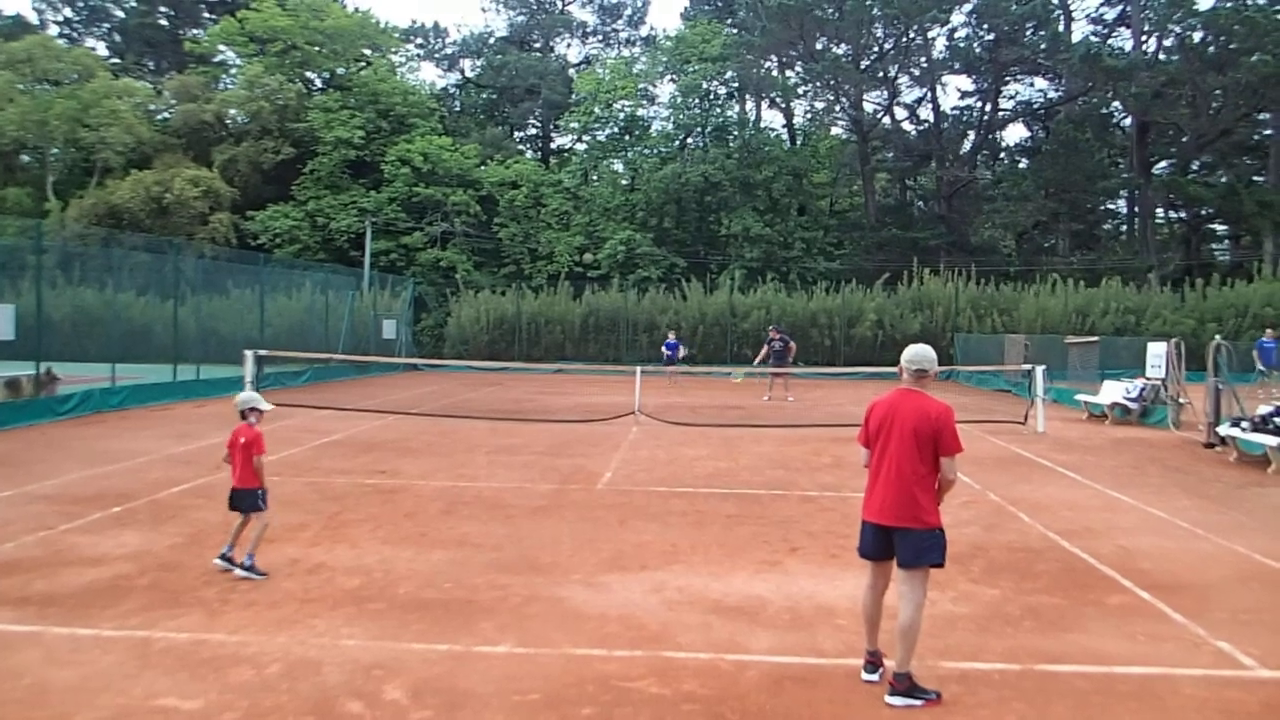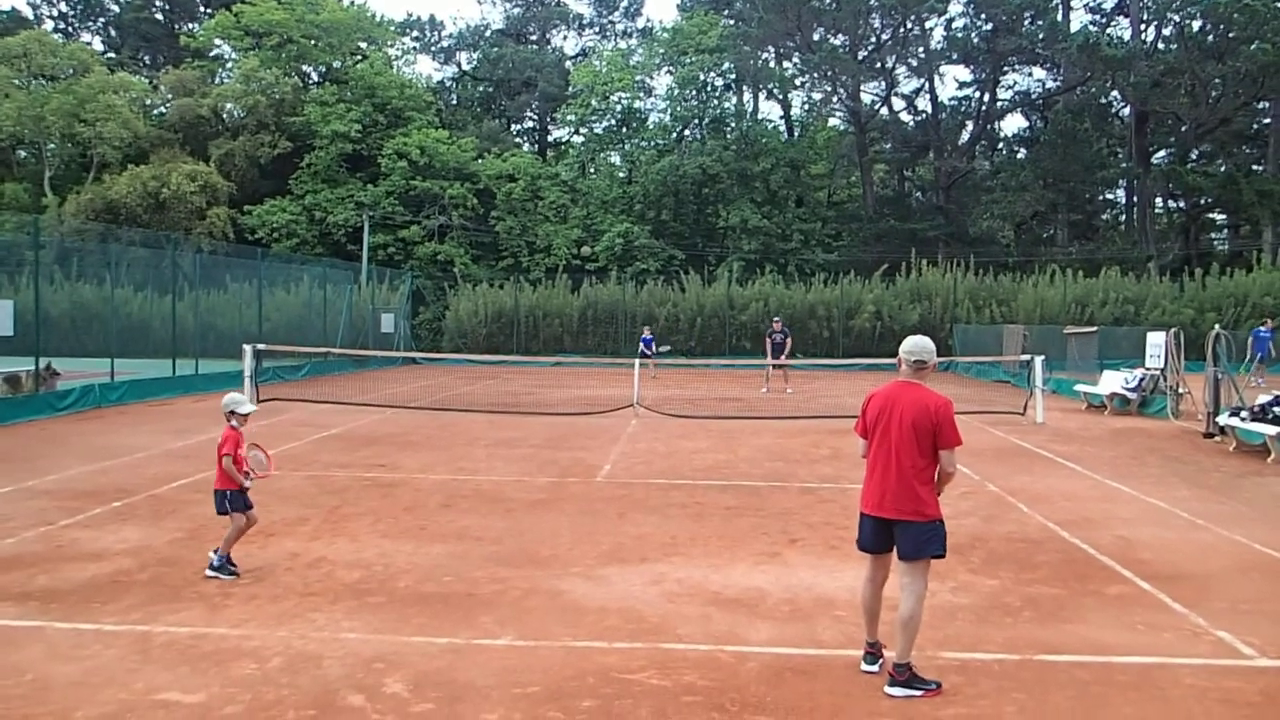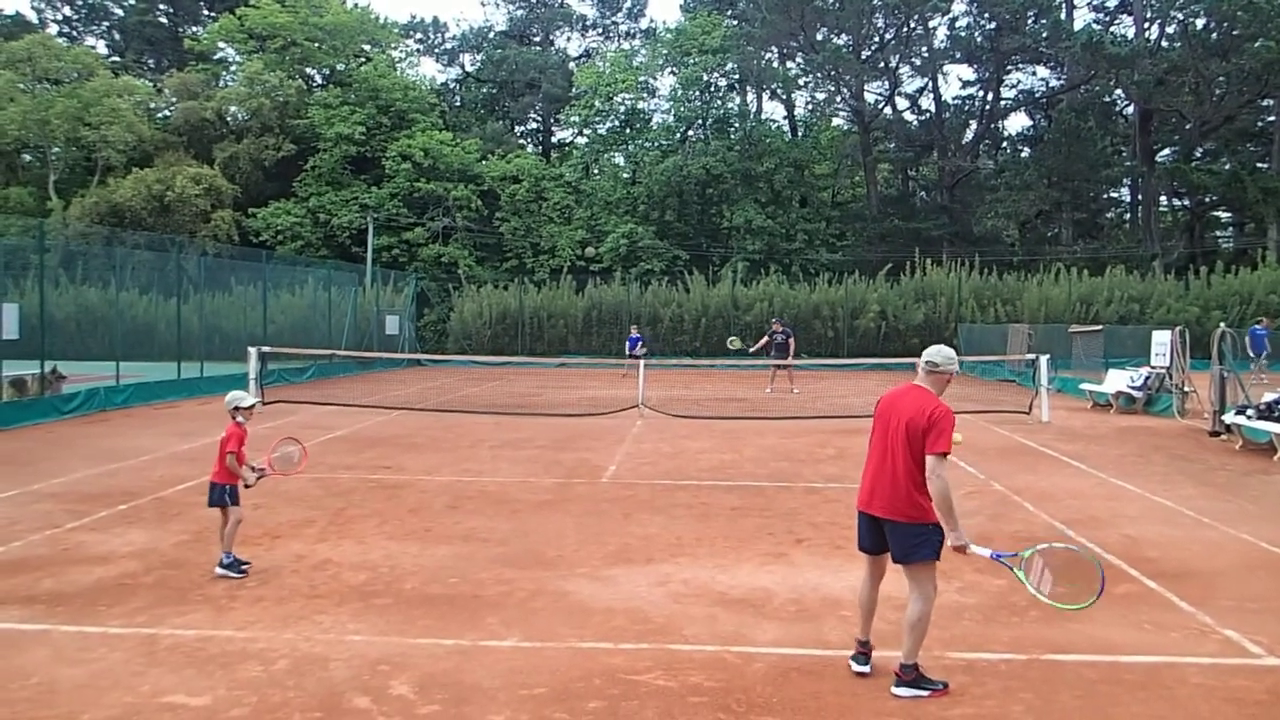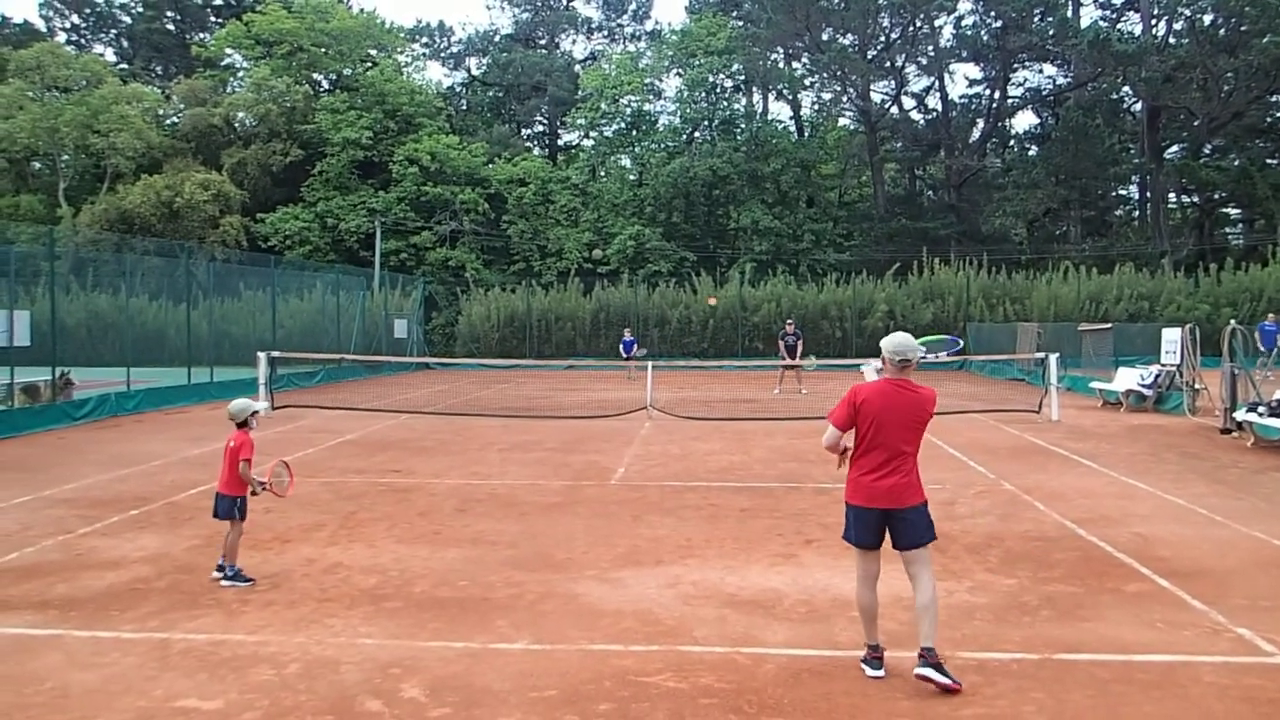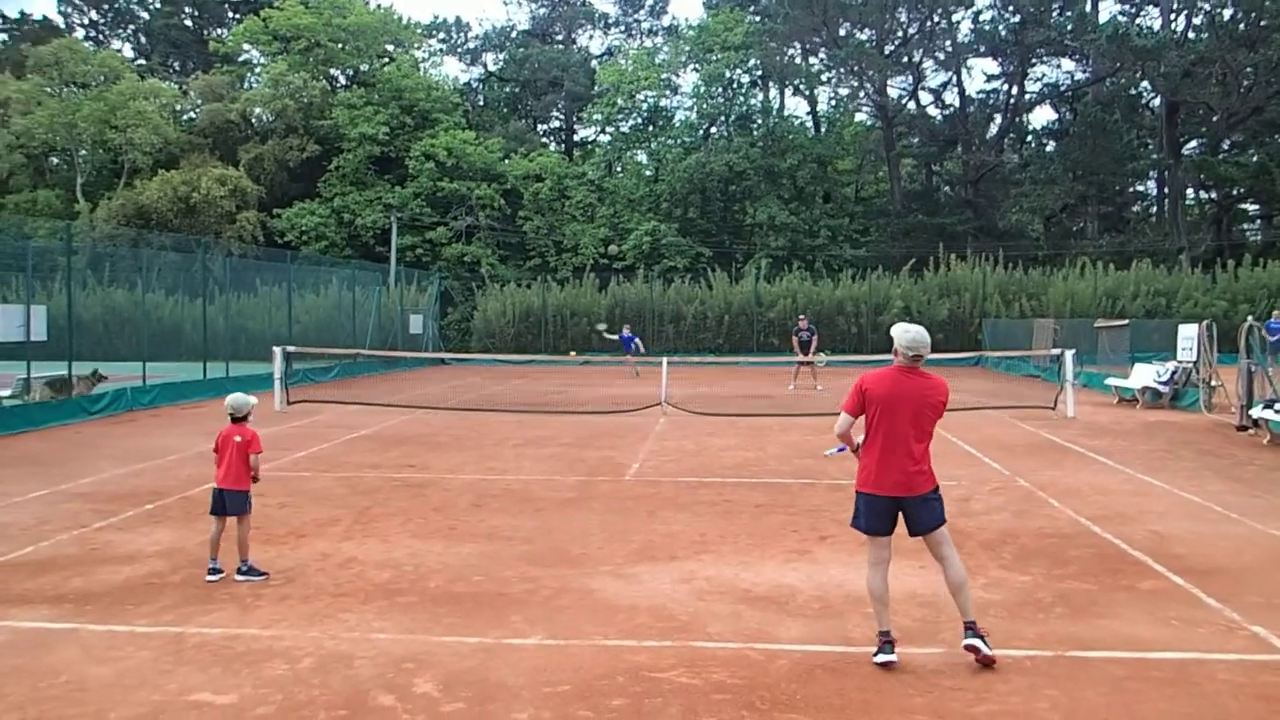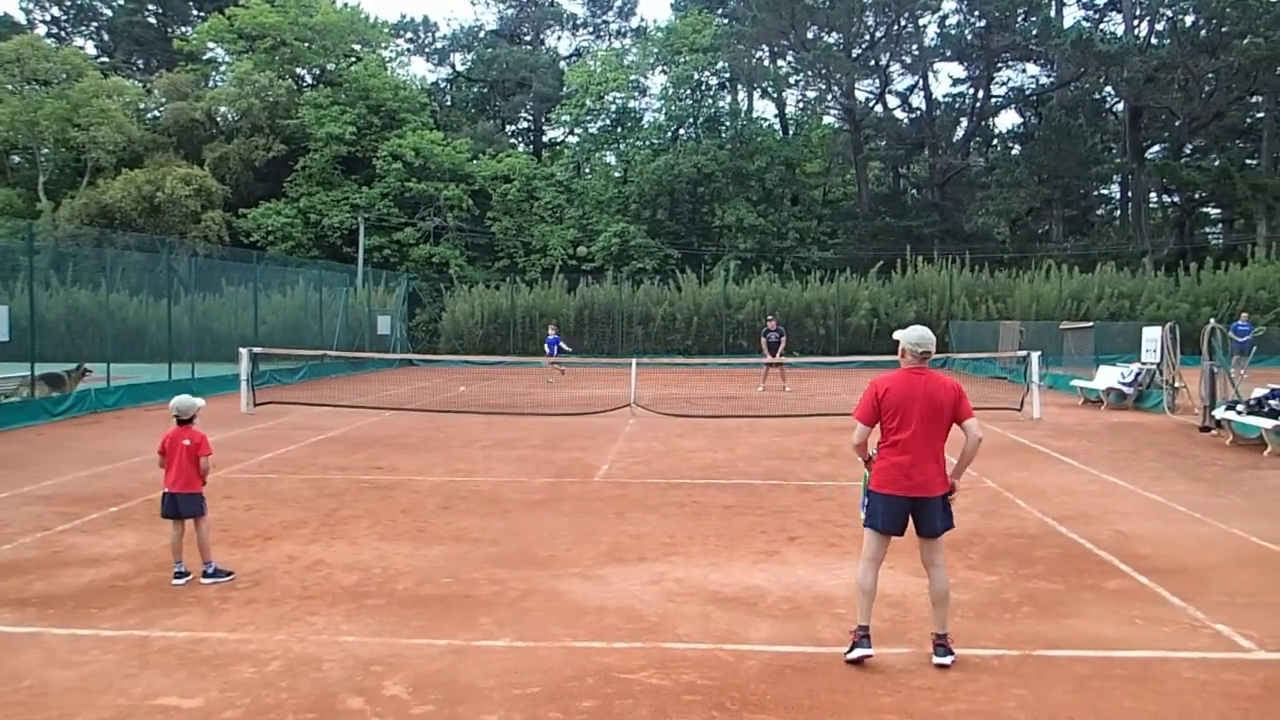
dt=0.7s
person 1, frame 1
left shoulder: (877, 406)
right shoulder: (939, 413)
left elbow: (867, 460)
right elbow: (949, 474)
right wrist: (937, 497)
left hip: (877, 510)
right hip: (917, 516)
left knee: (876, 583)
right knee: (912, 595)
left ankle: (872, 659)
right ankle: (900, 682)
person 1, frame 2
left shoulder: (874, 398)
right shoulder: (939, 405)
left elbow: (863, 451)
right elbow: (948, 467)
right wrist: (937, 486)
left hip: (875, 502)
right hip: (916, 508)
left knee: (875, 575)
right knee: (913, 587)
left ankle: (872, 650)
right ankle: (900, 672)
person 1, frame 3
left shoulder: (888, 398)
right shoulder: (939, 413)
right elbow: (935, 476)
right wrist: (953, 529)
left hip: (870, 502)
right hip: (909, 511)
left knee: (872, 574)
right knee: (923, 590)
left ankle: (862, 651)
right ankle: (907, 673)
person 1, frame 4
left shoulder: (860, 393)
right shoulder: (927, 399)
left elbow: (829, 442)
left wrist: (845, 452)
right wrist: (873, 377)
left hip: (863, 496)
right hip: (907, 498)
left knee: (867, 576)
right knee: (922, 576)
left ankle: (874, 654)
right ankle: (927, 657)
person 1, frame 5
left shoulder: (869, 382)
right shoulder: (939, 388)
left elbow: (841, 429)
left wrist: (856, 447)
left hip: (875, 484)
right hip: (919, 484)
left knee: (877, 563)
right knee: (947, 555)
left ankle: (885, 642)
right ankle: (971, 630)
person 1, frame 6
left shoulder: (881, 386)
right shoulder: (950, 388)
left elbow: (858, 439)
right elbow: (976, 435)
left wrist: (868, 462)
right wrist: (956, 475)
left hip: (888, 485)
right hip: (932, 487)
left knee: (870, 560)
right knee: (935, 564)
left ankle: (862, 636)
right ankle: (941, 642)
person 2, frame 1
left shoulder: (236, 431)
right shoulder: (256, 433)
left elbow: (227, 458)
right elbow: (258, 463)
right wrist: (263, 483)
left hip: (238, 484)
right hip: (252, 486)
left knee: (245, 518)
right knee: (262, 522)
left ankle: (226, 555)
right ankle: (247, 564)
person 2, frame 2
left shoulder: (237, 433)
right shoulder: (230, 436)
right elbow: (226, 465)
left wrist: (243, 471)
right wrist: (243, 481)
left hip: (236, 487)
right hip: (227, 488)
left knee: (251, 519)
right knee: (236, 525)
left ankle: (221, 551)
right ankle: (216, 565)
person 2, frame 3
left shoulder: (241, 430)
right shoulder: (235, 432)
right elbow: (230, 462)
left wrist: (252, 468)
right wrist: (246, 478)
left hip: (226, 481)
right hip: (224, 482)
left knee: (228, 519)
right knee: (236, 517)
left ankle: (228, 557)
right ankle: (225, 562)
person 2, frame 4
left shoulder: (234, 436)
right shoulder: (246, 440)
right elbow: (243, 470)
left wrist: (253, 480)
right wrist: (254, 485)
left hip: (225, 489)
right hip: (235, 493)
left knee: (233, 528)
right knee: (237, 530)
left ankle: (223, 564)
right ankle: (230, 573)
person 2, frame 5
left shoulder: (222, 433)
right shoulder: (251, 435)
left elbow: (216, 460)
right elbow: (253, 463)
right wrist: (255, 475)
left hip: (220, 485)
right hip: (239, 487)
left knee: (218, 525)
right knee: (243, 526)
left ankle: (213, 567)
right ankle: (244, 568)
person 2, frame 6
left shoulder: (168, 436)
right shoulder: (199, 437)
left elbow: (161, 463)
right elbow: (205, 465)
right wrist: (203, 478)
left hip: (172, 489)
right hip: (192, 489)
left knee: (176, 529)
right knee: (202, 528)
left ankle: (179, 570)
right ankle: (208, 570)
